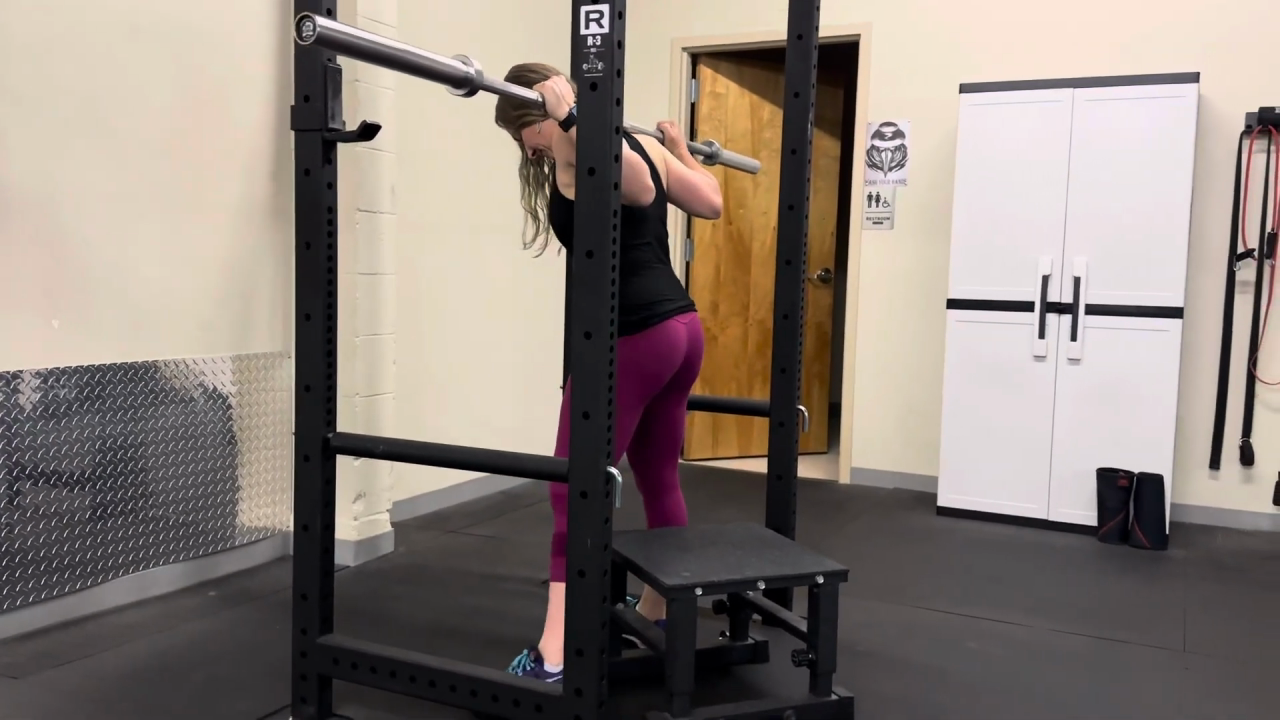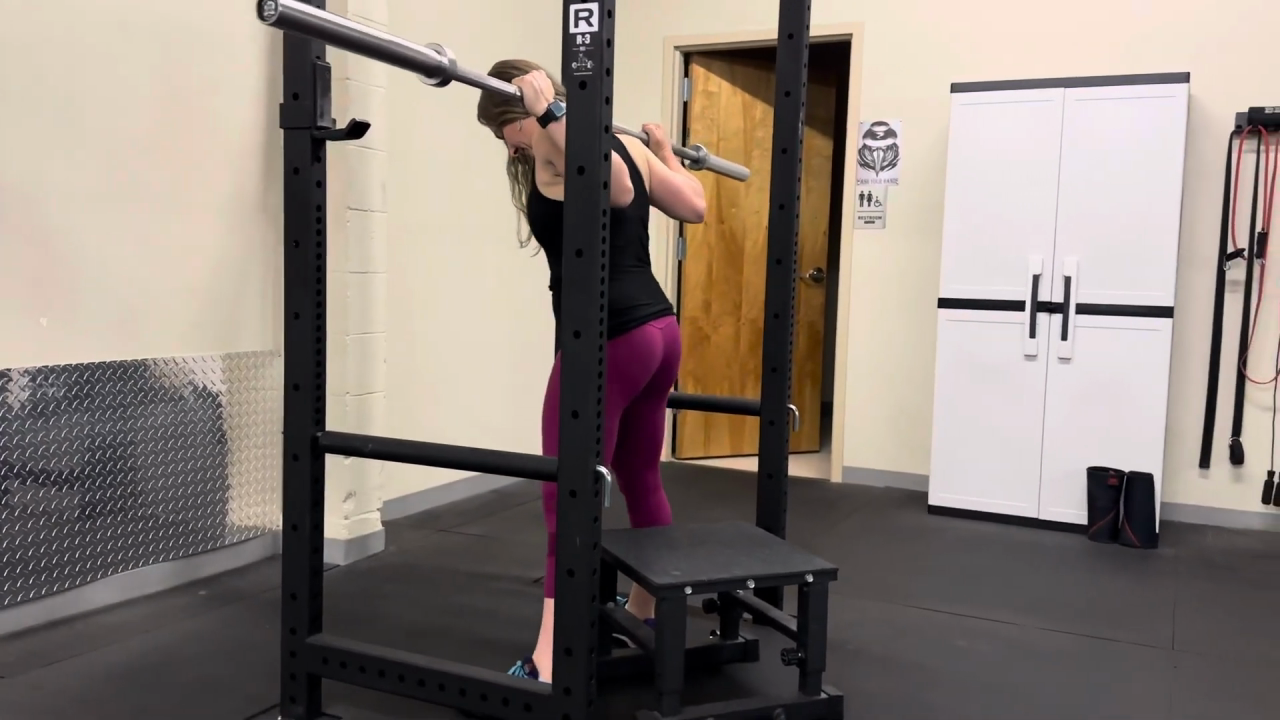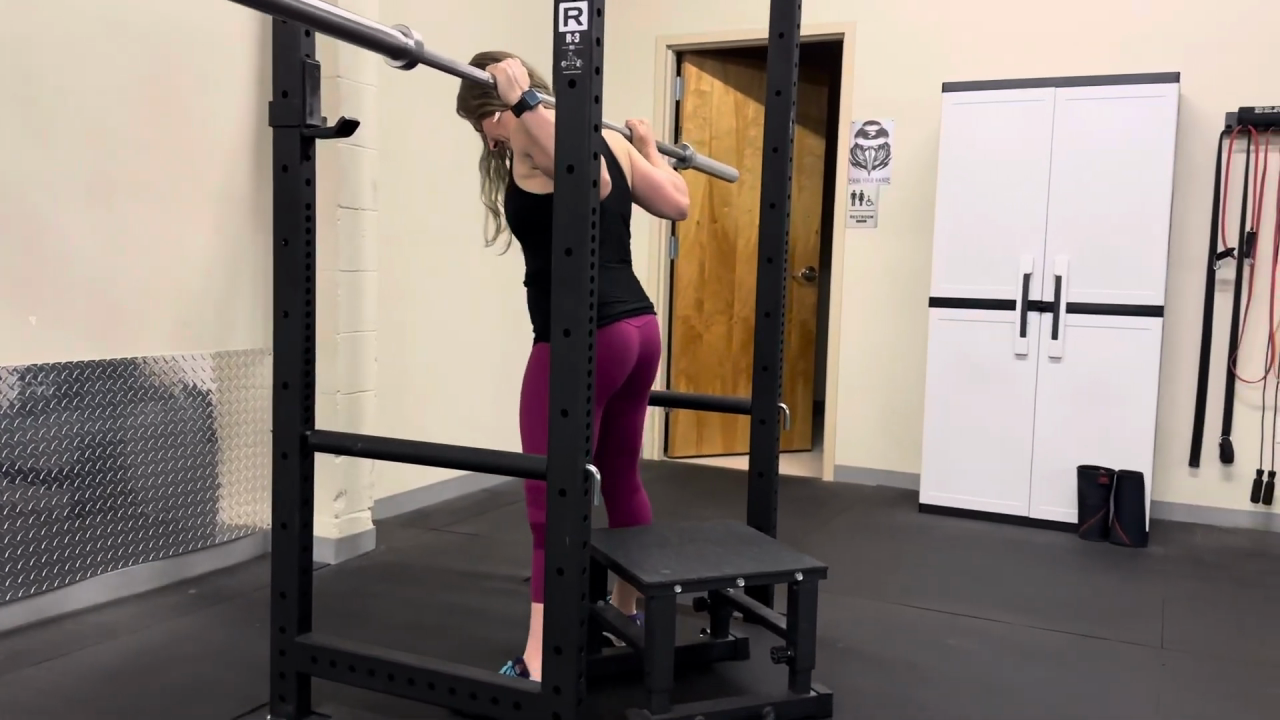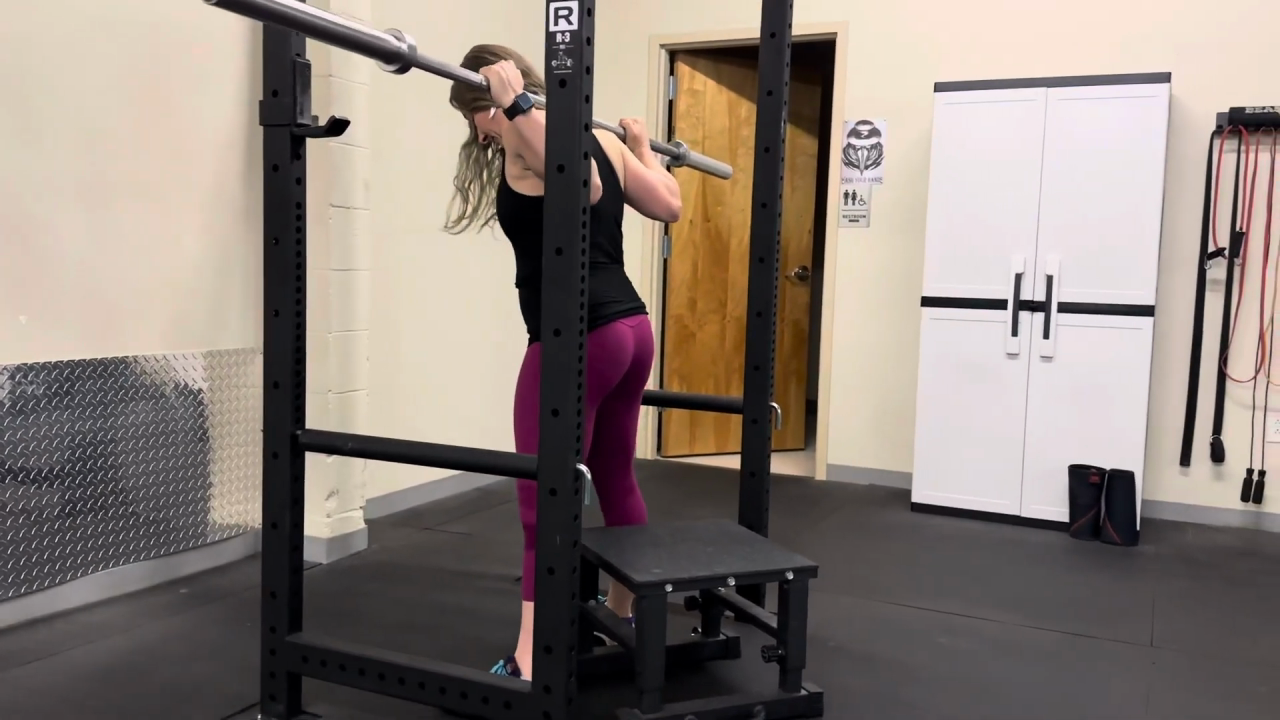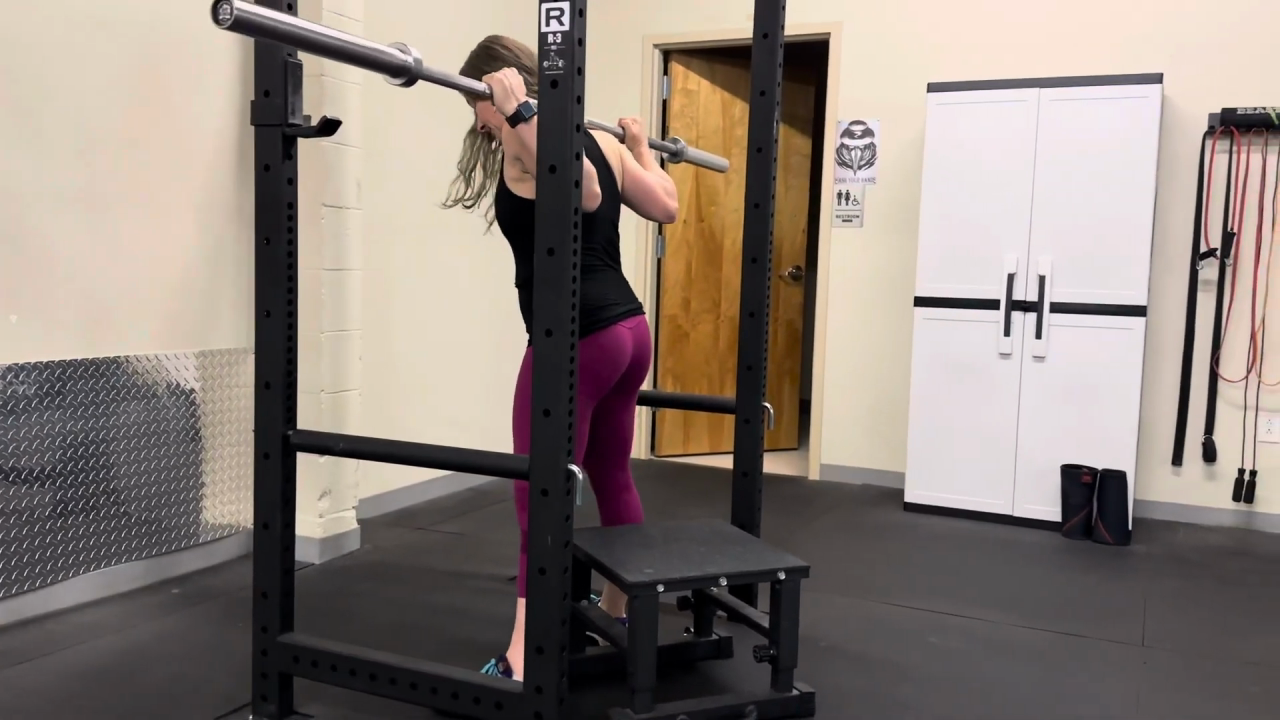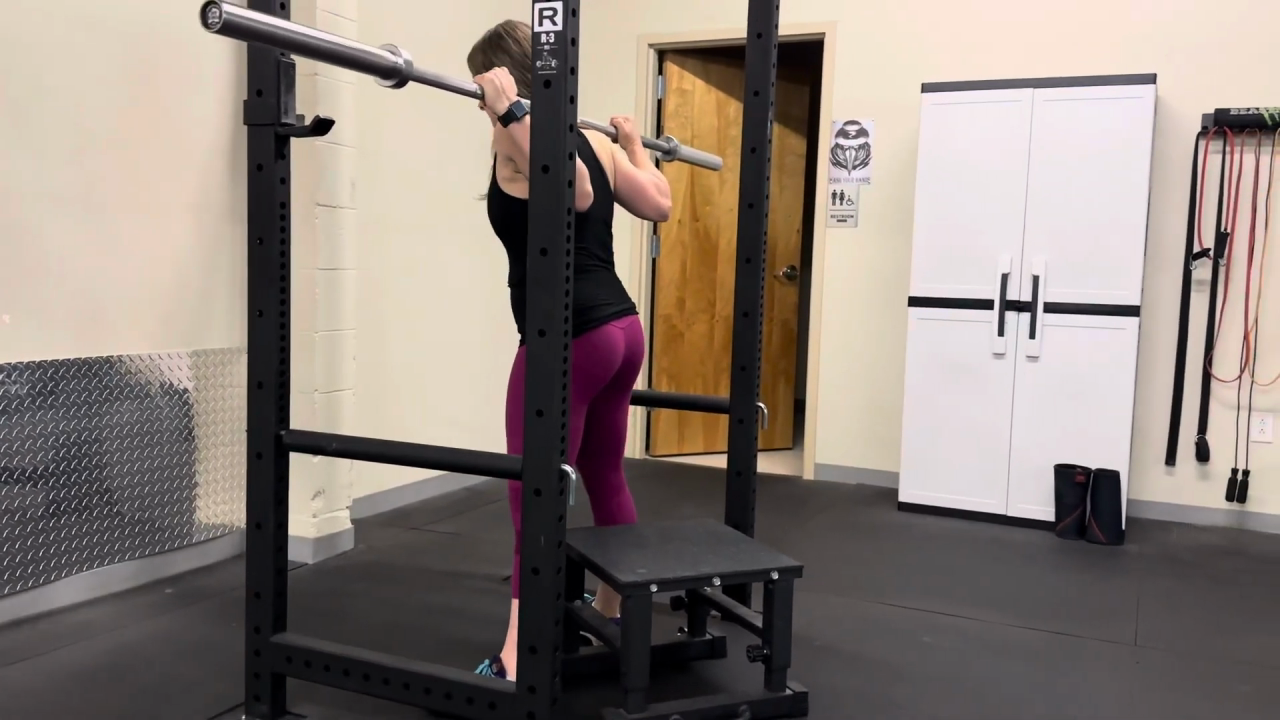
dt=0.2s
person 1, frame 1
left shoulder: (577, 146)
right shoulder: (640, 141)
left elbow: (635, 184)
right elbow: (710, 201)
left wrist: (571, 118)
right wrist: (679, 149)
left hip: (630, 340)
right hip: (680, 329)
left knee: (575, 489)
right knee: (659, 480)
left ankle: (554, 654)
right ankle: (657, 610)
person 1, frame 2
left shoulder: (558, 146)
right shoulder: (625, 143)
left elbow: (614, 186)
right elbow: (694, 205)
left wrist: (549, 112)
right wrist: (664, 151)
left hip: (607, 344)
right hip: (658, 332)
right knee: (641, 482)
left ankle: (548, 663)
right ankle: (646, 610)
person 1, frame 3
left shoulder: (531, 139)
right shoulder: (609, 139)
left elbow: (588, 179)
right elbow: (677, 202)
left wrist: (523, 101)
right wrist: (648, 147)
left hip: (582, 342)
right hip: (639, 331)
left knee: (551, 503)
right knee: (622, 483)
left ankle: (539, 665)
right ankle: (630, 608)
person 1, frame 4
left shoulder: (527, 141)
right shoulder: (602, 139)
left elbow: (581, 183)
right elbow: (669, 204)
left wrist: (516, 104)
right wrist: (642, 147)
left hip: (575, 342)
right hip: (631, 331)
left knee: (544, 502)
right knee: (617, 482)
left ankle: (530, 664)
right ankle: (624, 610)
person 1, frame 5
left shoulder: (529, 142)
right shoulder: (600, 141)
left elbow: (582, 189)
right elbow: (666, 205)
left wrist: (519, 113)
right wrist: (640, 147)
left hip: (575, 343)
right hip: (628, 331)
left knee: (540, 499)
right knee: (613, 482)
left ankle: (522, 663)
right ankle: (618, 610)
person 1, frame 6
left shoulder: (518, 140)
right shoulder: (591, 139)
left elbow: (575, 193)
right elbow: (659, 204)
left wrist: (510, 111)
right wrist: (633, 144)
left hip: (567, 344)
right hip: (622, 331)
right knee: (607, 482)
left ankle: (517, 661)
right ankle: (612, 609)
